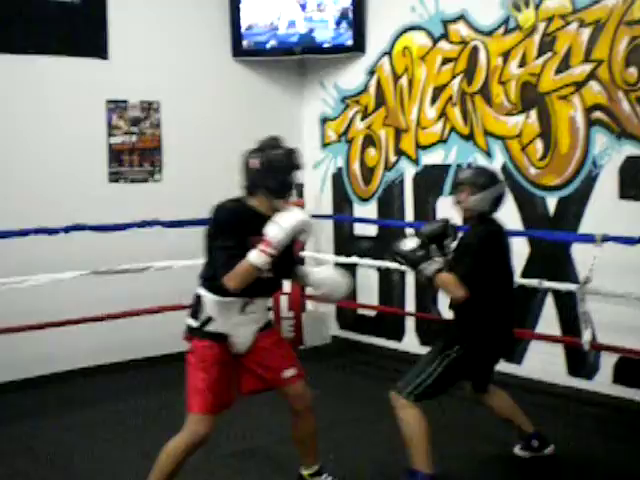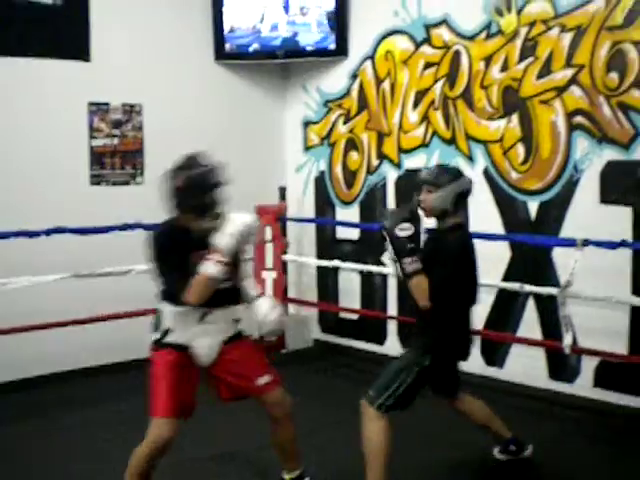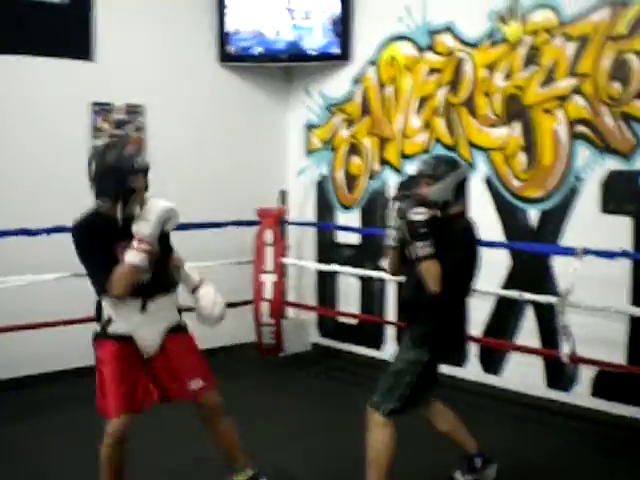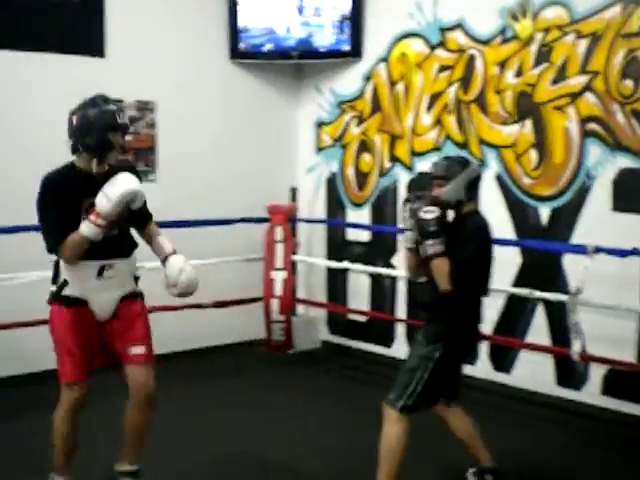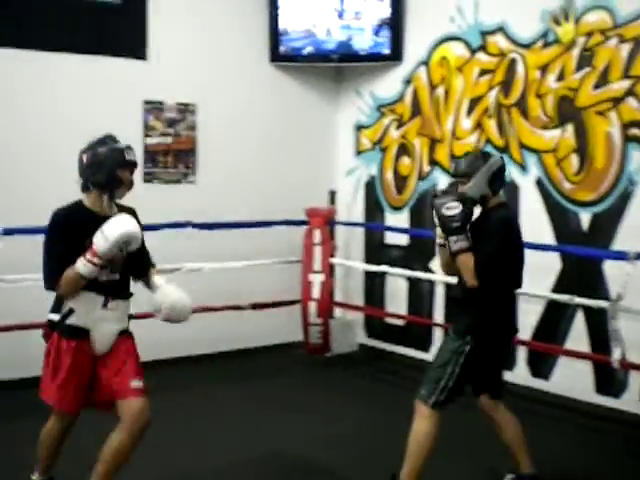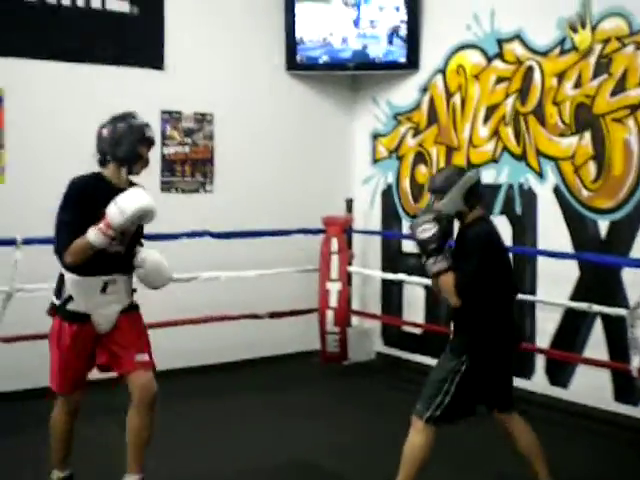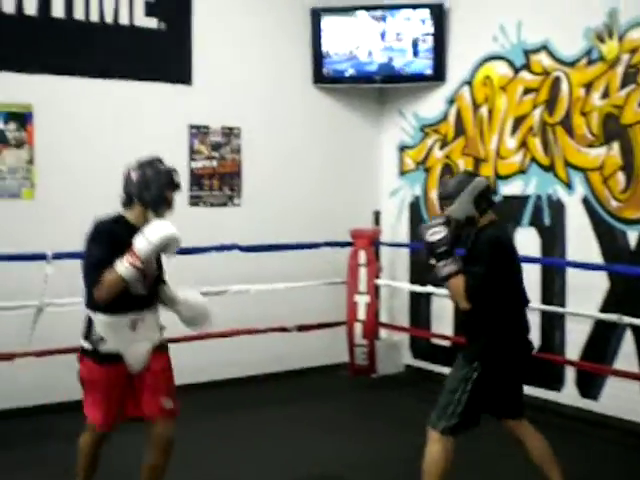
dt=0.2s
person 1, frame 1
left shoulder: (282, 217)
right shoulder: (228, 216)
left elbow: (286, 265)
right elbow: (232, 282)
left wrist: (314, 276)
right wrist: (274, 241)
left hip: (256, 326)
right hip: (214, 330)
left knee: (302, 399)
right knee: (198, 430)
person 1, frame 2
left shoulder: (224, 225)
right shoulder: (165, 236)
right elbow: (193, 297)
left wrist: (256, 297)
right wrist: (223, 247)
left hip: (223, 334)
right hip: (178, 341)
left knee: (280, 405)
right knee: (161, 435)
person 1, frame 3
left shoulder: (151, 212)
right shoulder: (87, 230)
right elbow: (117, 289)
left wrist: (198, 286)
right wrist: (142, 239)
left hip: (166, 326)
right hip: (120, 335)
left knee: (212, 406)
right knee: (117, 428)
person 1, frame 4
left shoulder: (123, 177)
right shoulder: (57, 184)
left elbow: (143, 222)
right elbow: (67, 252)
left wrist: (171, 256)
right wrist: (103, 212)
left hip: (122, 294)
right hip: (75, 299)
left knee: (144, 387)
right knee: (73, 395)
person 1, frame 5
left shoulder: (127, 217)
right shoulder: (66, 219)
left elbow: (143, 266)
right elbow: (62, 286)
left wrist: (163, 289)
right wrist: (99, 251)
left hip: (115, 329)
right hip: (73, 328)
left knee: (136, 415)
right knee: (63, 417)
person 1, frame 6
left shoulder: (133, 193)
right shoulder: (81, 190)
right elbow: (70, 256)
left wrist: (142, 258)
right wrist: (111, 221)
left hip: (120, 307)
right hip: (77, 309)
left knee: (145, 391)
right knee: (69, 399)
person 1, frame 7
left shoulder: (155, 231)
right shoulder: (106, 231)
right elbow: (99, 291)
left wrist: (176, 300)
right wrist: (140, 252)
left hip: (149, 344)
right hip: (106, 348)
left knee: (163, 435)
right knee: (98, 429)
person 2, frame 1
left shoulder: (480, 235)
right shoulder: (491, 231)
left elbow: (460, 292)
left wrist: (423, 261)
right wrist: (439, 248)
left hip: (474, 332)
right hip: (491, 330)
left knee: (403, 397)
right knee: (481, 386)
right ankle: (535, 439)
person 2, frame 2
left shoulder: (455, 243)
right shoulder: (442, 234)
left elbow: (426, 299)
right elbow: (412, 280)
left wrist: (409, 252)
right wrist: (400, 238)
left hip: (436, 340)
right hip: (440, 336)
left knee: (372, 407)
right knee: (452, 395)
right ankle: (512, 443)
person 2, frame 3
left shoulder: (460, 230)
right shoulder: (434, 222)
left elbow: (437, 285)
right elbow: (395, 268)
left wrist: (421, 237)
right wrist: (399, 226)
left hip: (432, 331)
right hip: (422, 327)
left knee: (380, 414)
right knee: (424, 402)
person 2, frame 4
left shoulder: (473, 228)
right shoulder: (456, 224)
left elbow: (447, 283)
right elbow: (415, 271)
left wrist: (431, 235)
right wrist: (415, 227)
left hip: (447, 332)
right hip: (446, 328)
left knee: (394, 410)
right knee: (442, 403)
person 2, frame 5
left shoulder: (499, 221)
right shoulder: (488, 217)
left elbow: (473, 277)
right elbow: (450, 267)
left wrist: (456, 230)
right wrist: (449, 226)
left hip: (478, 326)
right hip: (490, 324)
left knee: (426, 406)
right knee: (490, 400)
person 2, frame 6
left shoulder: (478, 236)
right shoulder: (478, 230)
left elbow: (456, 296)
right elbow: (456, 283)
left wrist: (432, 252)
right wrist: (438, 245)
left hip: (475, 342)
right hip: (496, 339)
left knee: (422, 420)
right knee: (506, 414)
person 2, frame 7
left shoulder: (490, 240)
right shoulder: (490, 235)
left elbow: (467, 299)
right elbow: (467, 290)
left wrist: (443, 254)
right wrist: (449, 250)
left hip: (488, 348)
right hip: (508, 344)
left knee: (439, 430)
right knee: (515, 421)
